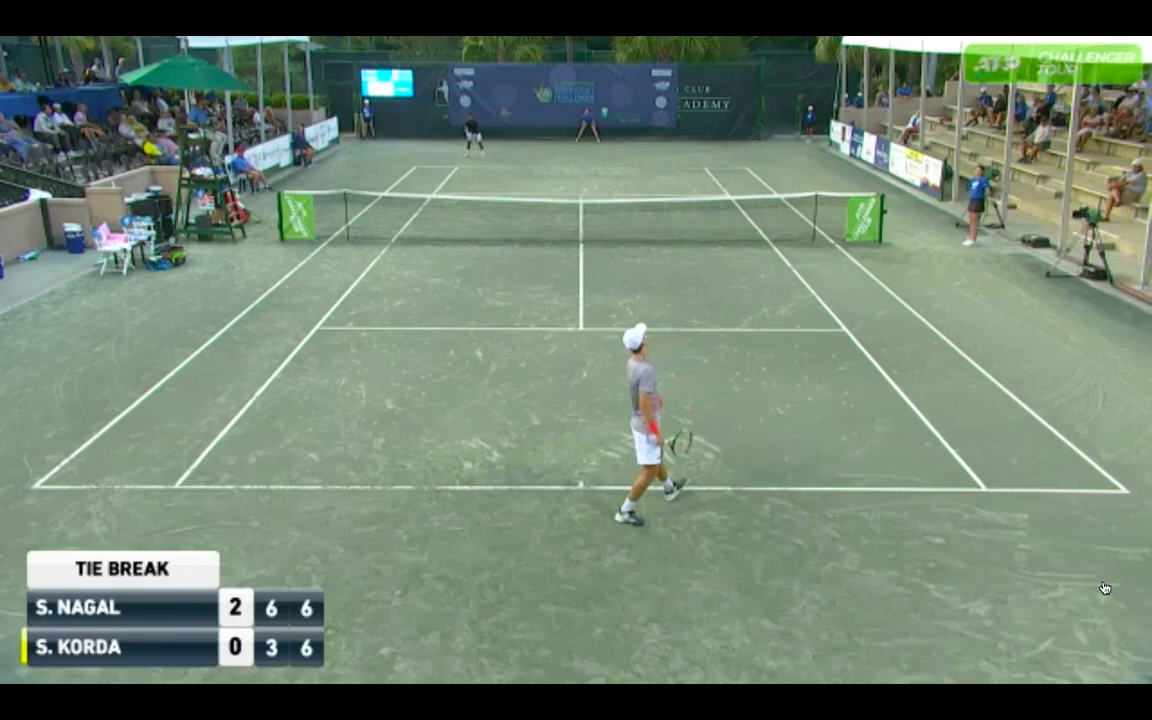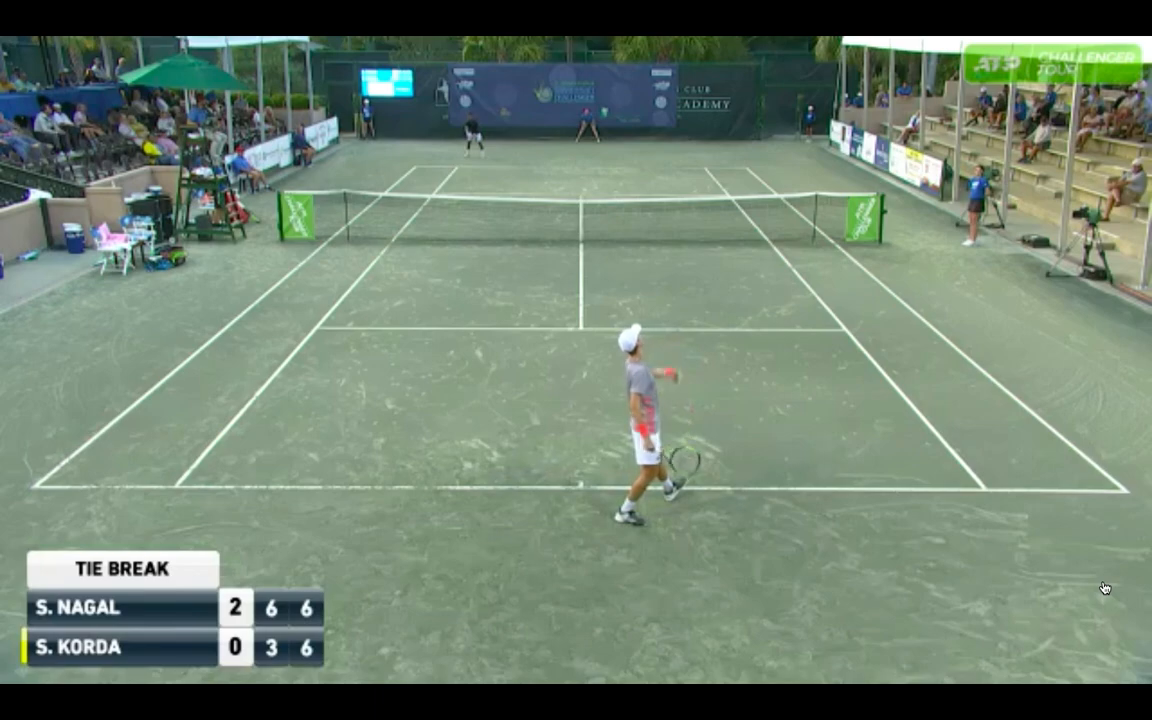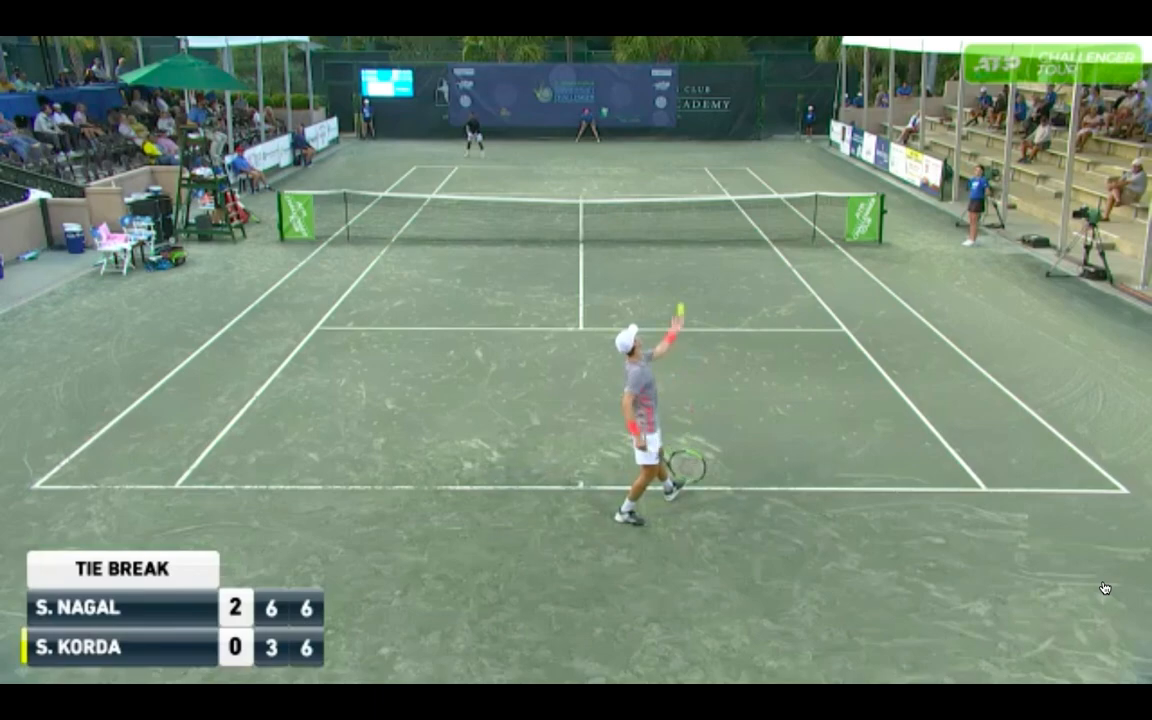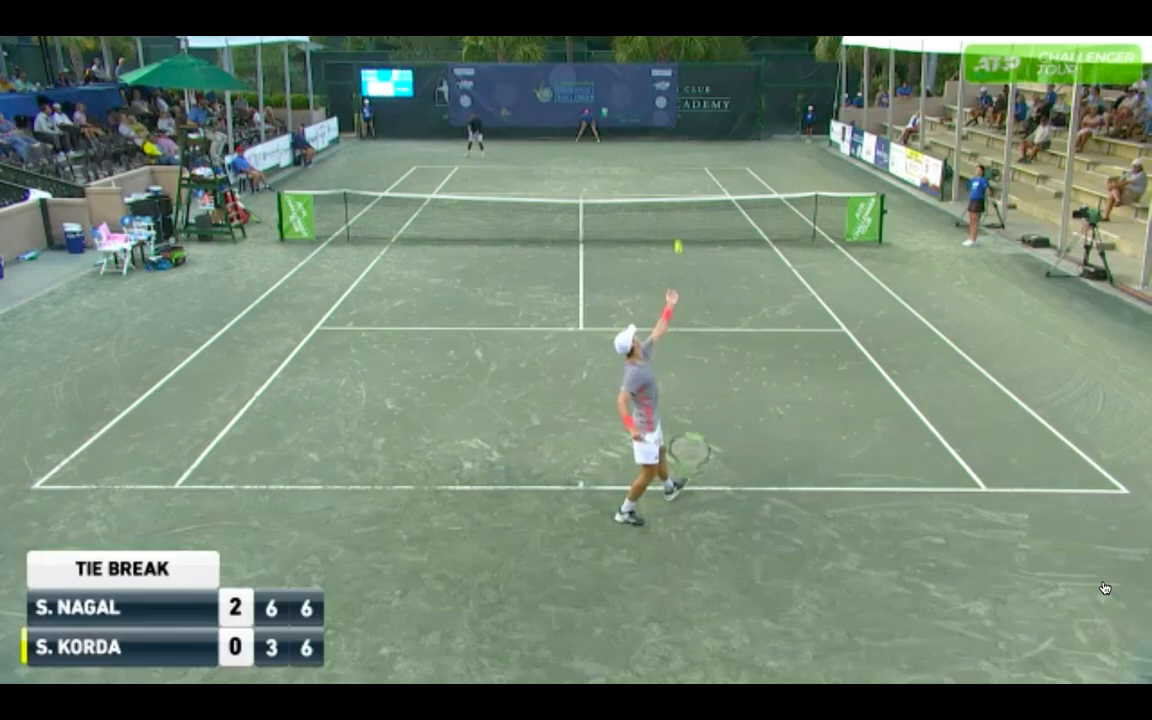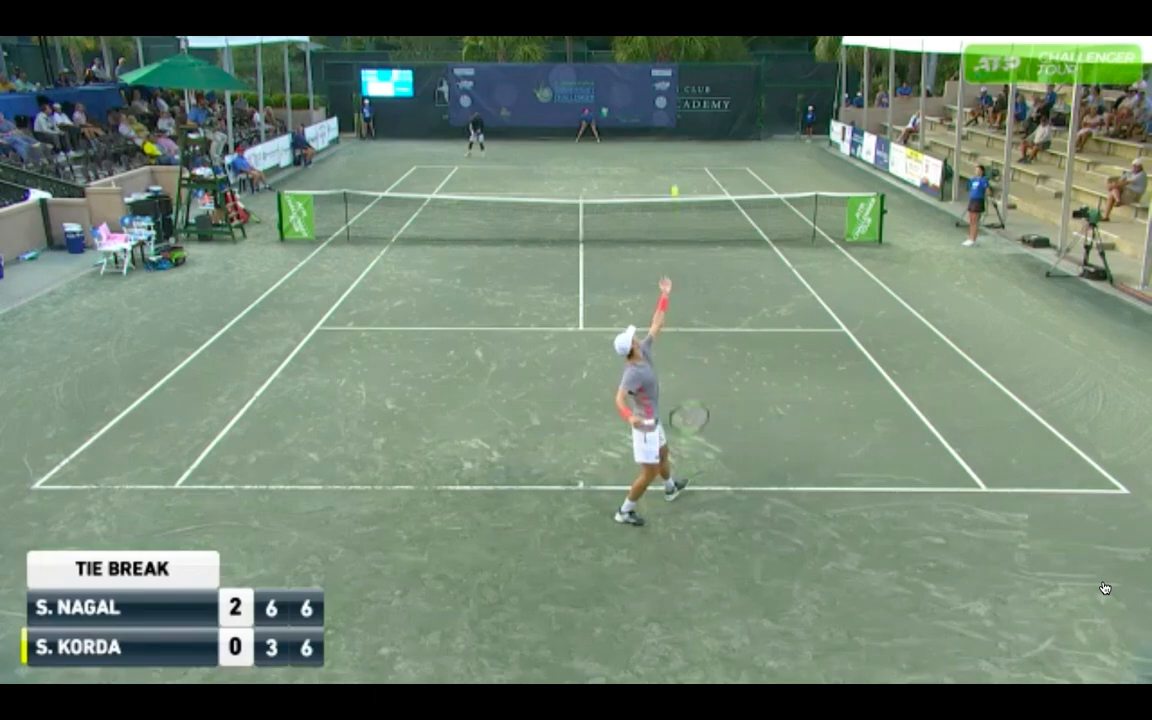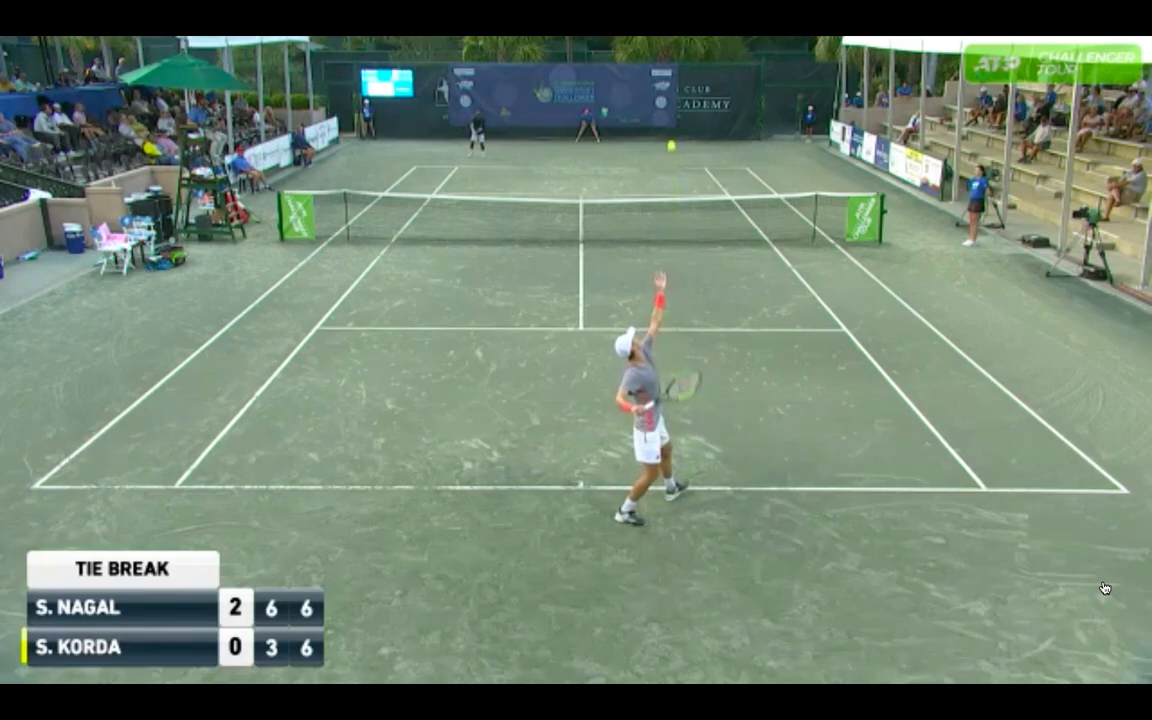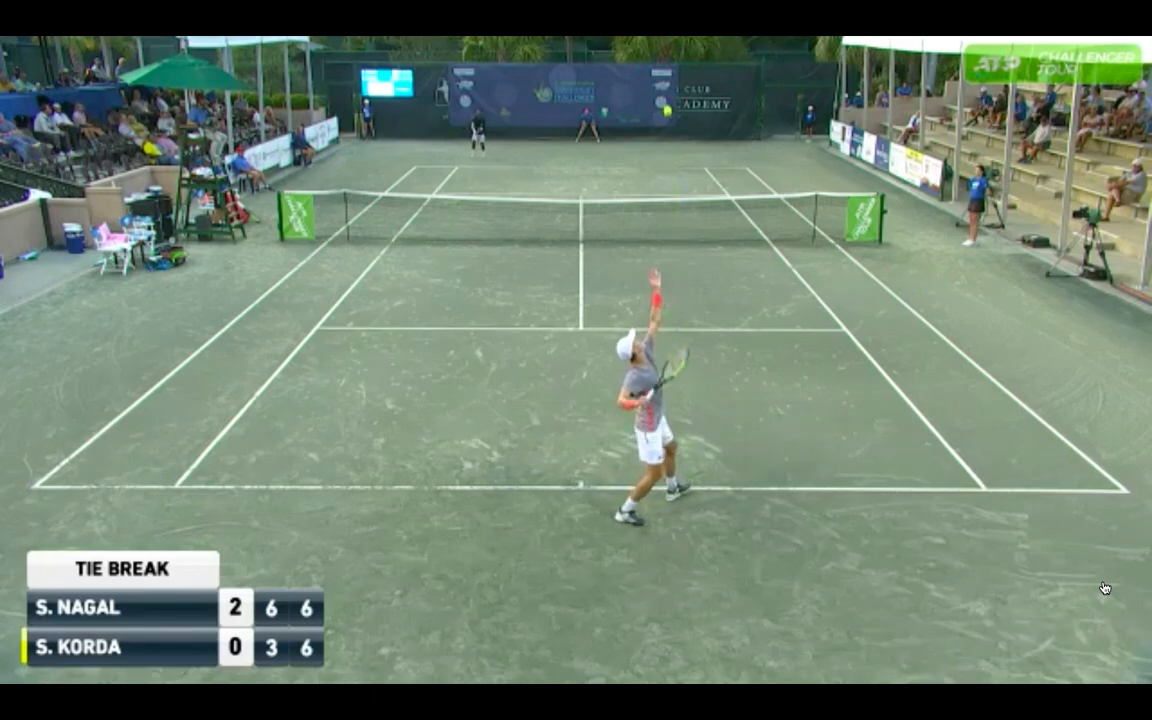
dt=0.1s
person 1, frame 1
left shoulder: (633, 363)
right shoulder: (644, 370)
right elbow: (644, 406)
left wrist: (658, 399)
right wrist: (657, 433)
left hip: (643, 422)
right hip: (646, 427)
left knee: (657, 457)
right knee: (649, 473)
left ankle: (670, 488)
right ankle: (625, 512)
person 1, frame 2
left shoulder: (633, 364)
right shoulder: (639, 372)
left elbow: (651, 373)
right elbow: (634, 407)
left wrist: (668, 372)
right wrist: (646, 437)
left hip: (648, 424)
right hip: (645, 428)
left knee: (657, 457)
right knee: (648, 473)
left ankle: (669, 488)
right ankle: (625, 511)
person 1, frame 3
left shoulder: (639, 359)
right shoulder: (634, 373)
left elbow: (658, 351)
right elbow: (626, 406)
left wrist: (673, 333)
right wrist: (636, 436)
left hip: (650, 423)
right hip: (644, 428)
left knee: (657, 454)
right knee: (647, 474)
left ankle: (669, 487)
right ankle: (624, 512)
person 1, frame 4
left shoulder: (642, 353)
right shoulder: (633, 372)
left elbow: (658, 331)
right elbow: (621, 402)
left wrist: (669, 307)
right wrist: (631, 428)
left hip: (650, 422)
right hip: (645, 427)
left knee: (660, 453)
right knee: (648, 474)
left ankle: (670, 488)
right ankle: (625, 512)
person 1, frame 5
left shoulder: (643, 352)
right shoulder: (632, 373)
left elbow: (656, 325)
right elbow: (619, 400)
left wrist: (664, 296)
right wrist: (630, 418)
left hip: (653, 420)
right hip: (645, 426)
left knee: (663, 453)
right knee: (649, 473)
left ankle: (671, 488)
right ankle: (625, 512)
person 1, frame 6
left shoulder: (644, 352)
right shoulder: (633, 374)
left elbow: (655, 323)
right elbow: (618, 399)
left wrist: (660, 292)
right wrist: (633, 407)
left hip: (655, 419)
right hip: (647, 426)
left knee: (666, 451)
right knee: (651, 473)
left ankle: (672, 488)
right ankle: (625, 512)
person 1, frame 7
left shoulder: (646, 352)
right shoulder: (634, 376)
left elbow: (655, 321)
right elbow: (620, 401)
left wrist: (656, 291)
right wrist: (636, 403)
left hip: (658, 420)
right hip: (648, 427)
left knee: (671, 449)
right knee: (653, 474)
left ankle: (673, 488)
right ankle: (625, 511)
